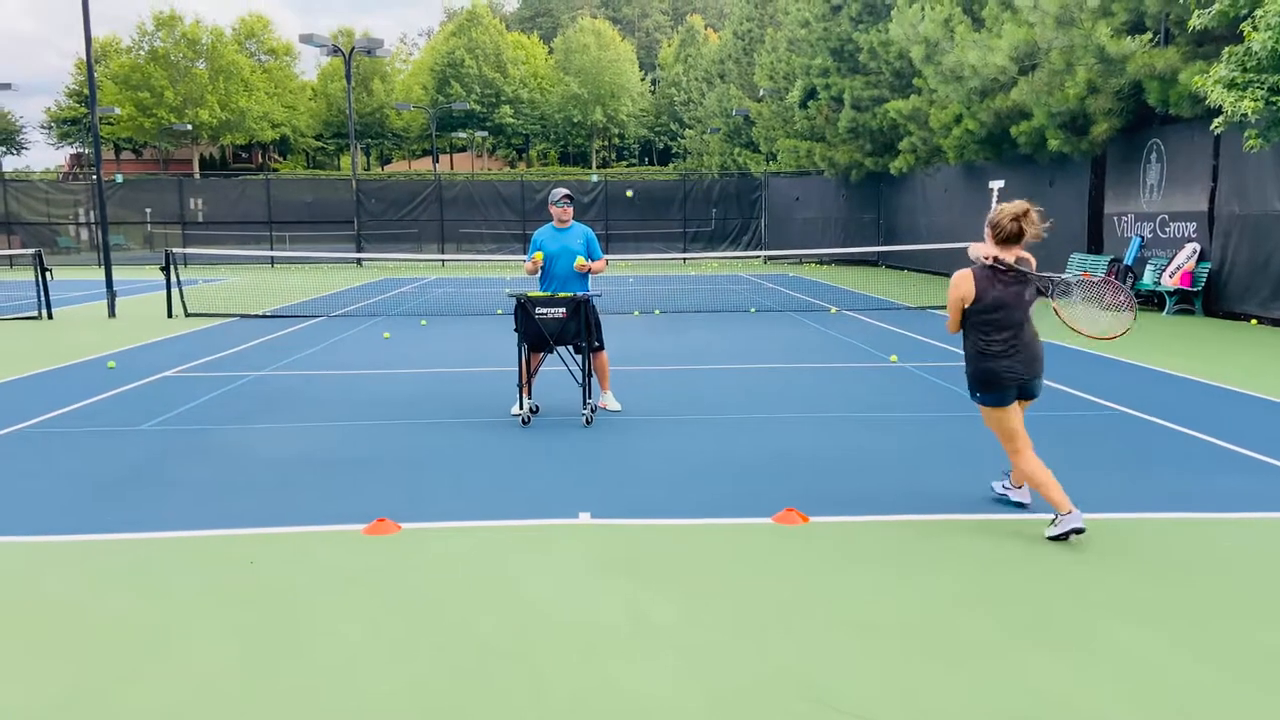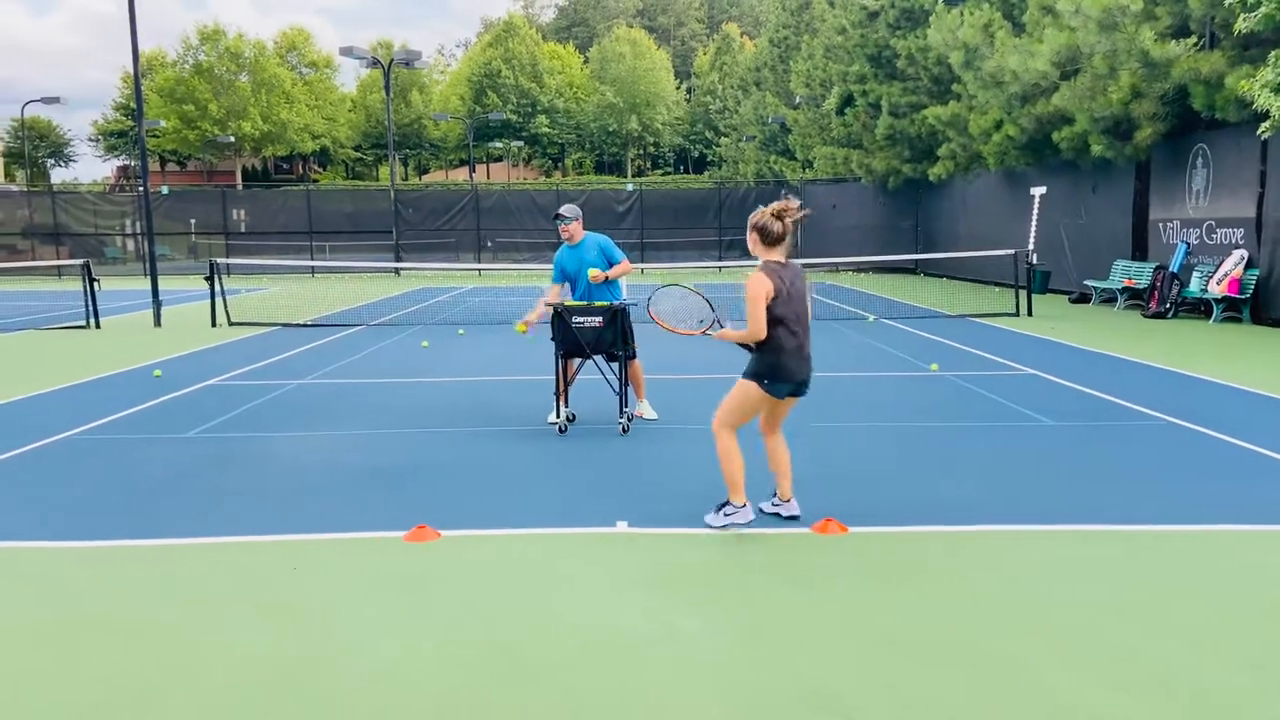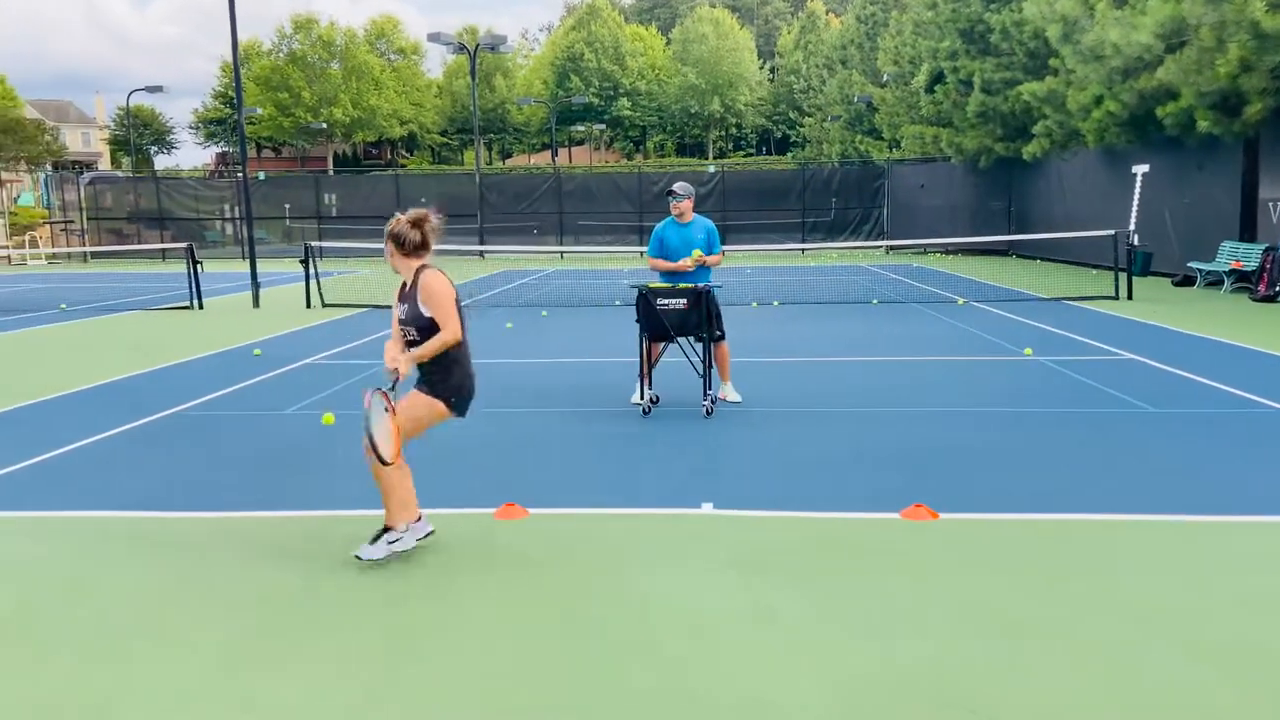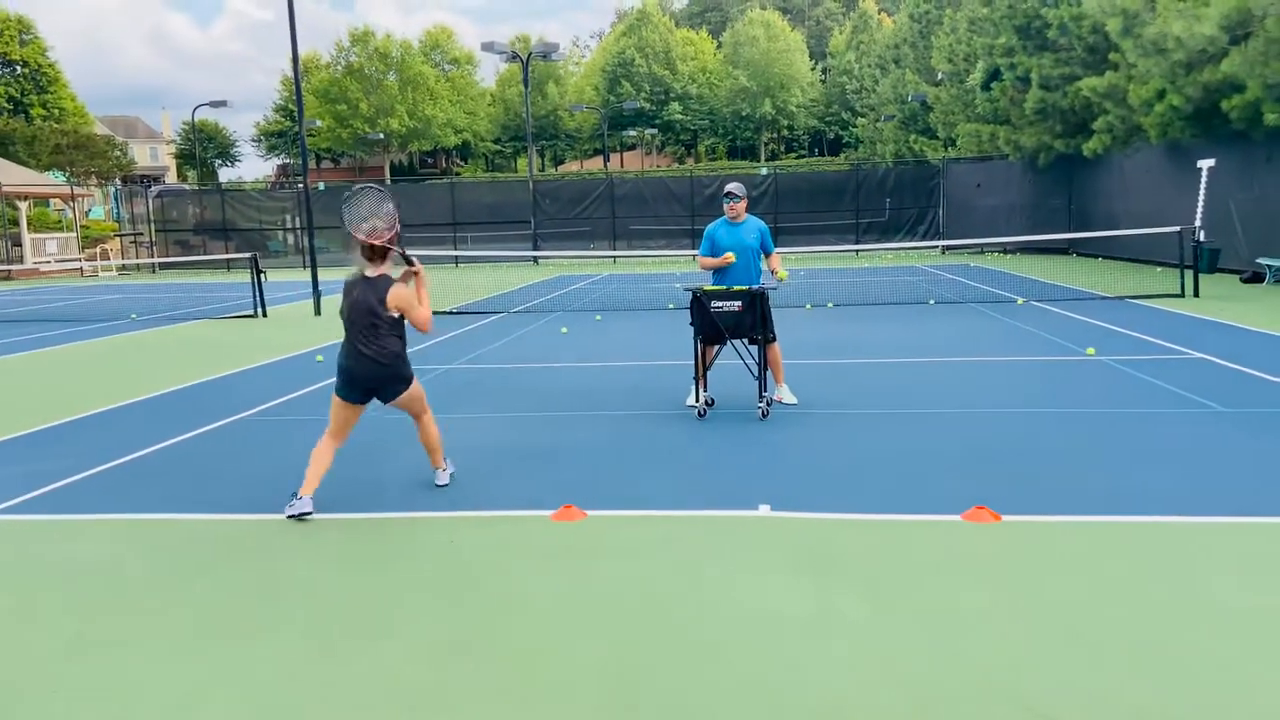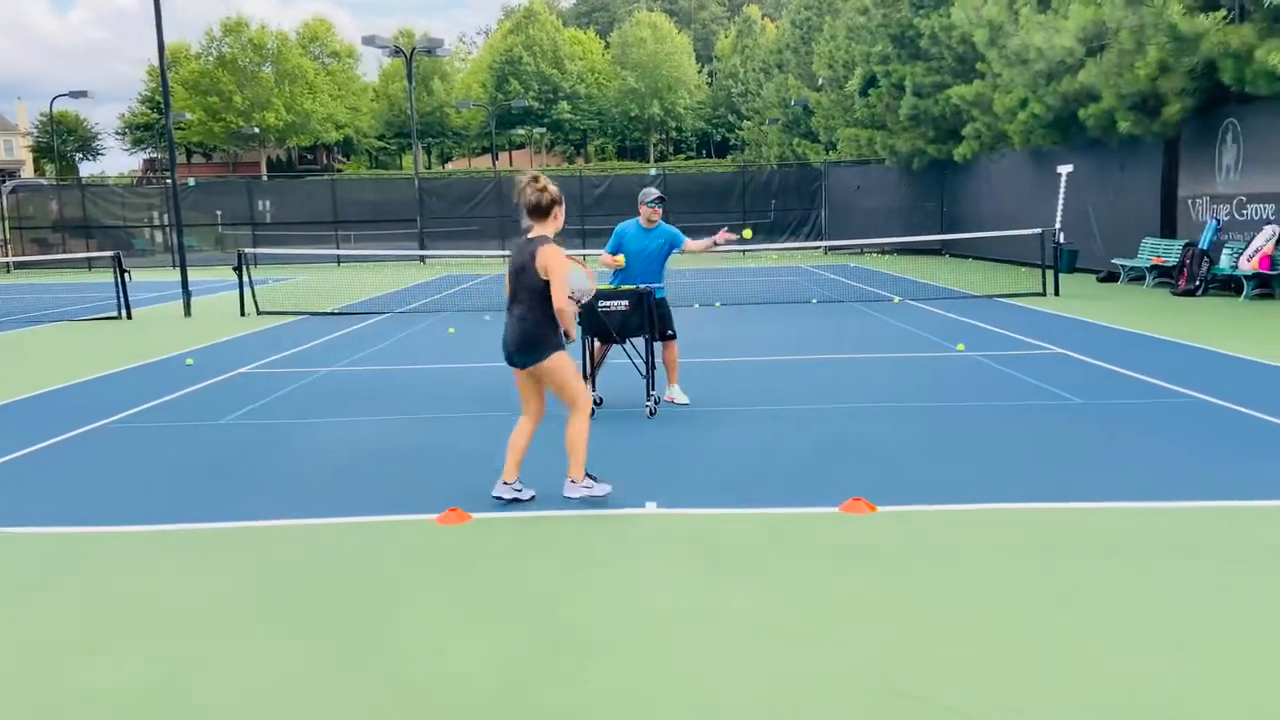
dt=1s
person 1, frame 1
left shoulder: (965, 279)
right shoulder: (1027, 267)
left elbow: (952, 325)
right elbow: (995, 271)
right wrist: (982, 254)
left hip: (991, 374)
right hip: (1028, 366)
left knee: (1019, 452)
right knee: (1011, 430)
left ankle: (1066, 512)
right ankle: (1017, 485)
person 1, frame 2
left shoulder: (758, 280)
right shoulder: (795, 272)
left elbow: (758, 332)
left wrist: (731, 335)
left hip: (772, 367)
right hip: (799, 367)
left knee: (722, 427)
right knee: (769, 429)
left ankle: (738, 504)
right ankle: (785, 501)
person 1, frame 3
left shoulder: (431, 280)
right shoulder: (402, 292)
left elbow: (453, 333)
right elbow: (396, 340)
left wrist: (409, 357)
right wrist: (394, 360)
left hip: (447, 383)
right hip: (432, 381)
left ankle: (398, 529)
right ankle: (413, 520)
person 1, frame 4
left shoulder: (350, 284)
right shoulder: (396, 289)
right elbow: (423, 324)
right wrist: (418, 281)
left hip: (352, 373)
right hip: (393, 374)
left knee: (332, 439)
right knee: (422, 413)
left ankle: (304, 499)
right ankle: (440, 470)
person 1, frame 5
left shoulder: (520, 248)
right shoulder: (551, 252)
right elbow: (558, 304)
right wrist: (568, 326)
left hip: (515, 339)
right hip: (538, 341)
left knee: (532, 414)
right knee: (581, 406)
left ankle: (507, 484)
right ankle: (576, 481)
person 2, frame 1
left shoulder: (585, 232)
right shoulder: (540, 235)
left elbow: (601, 264)
right elbow: (529, 268)
left wrist: (589, 267)
right wrist: (533, 265)
left knee: (597, 349)
right knee: (533, 350)
left ankle: (606, 395)
right ankle: (524, 398)
person 2, frame 2
left shoulder: (600, 242)
right shoulder: (561, 256)
left elbow: (626, 265)
right elbow: (555, 290)
left wrist: (606, 275)
right wrist: (535, 313)
left knee: (630, 358)
right knee: (566, 357)
left ankle: (641, 403)
right ankle: (560, 406)
person 2, frame 3
left shoulder: (707, 226)
right shoulder: (661, 229)
left elbow: (718, 257)
right elbow: (652, 262)
left wrist: (704, 260)
right wrist: (676, 266)
left knee: (718, 339)
right knee: (654, 339)
left ankle: (726, 386)
right ankle: (643, 386)
person 2, frame 4
left shoulder: (759, 226)
right shoulder: (713, 229)
left elbow: (770, 254)
right elbow: (702, 262)
left wrist: (776, 268)
right wrist: (719, 262)
left knee: (770, 341)
right knee: (708, 343)
left ankle: (781, 388)
right ankle: (699, 389)
person 2, frame 5
left shoulder: (668, 232)
right shoulder: (623, 229)
left elbow: (692, 246)
right elbow: (605, 256)
left wrist: (714, 241)
right wrist: (612, 262)
left hip: (654, 297)
left knee: (669, 339)
right knee: (604, 342)
left ankle: (673, 389)
